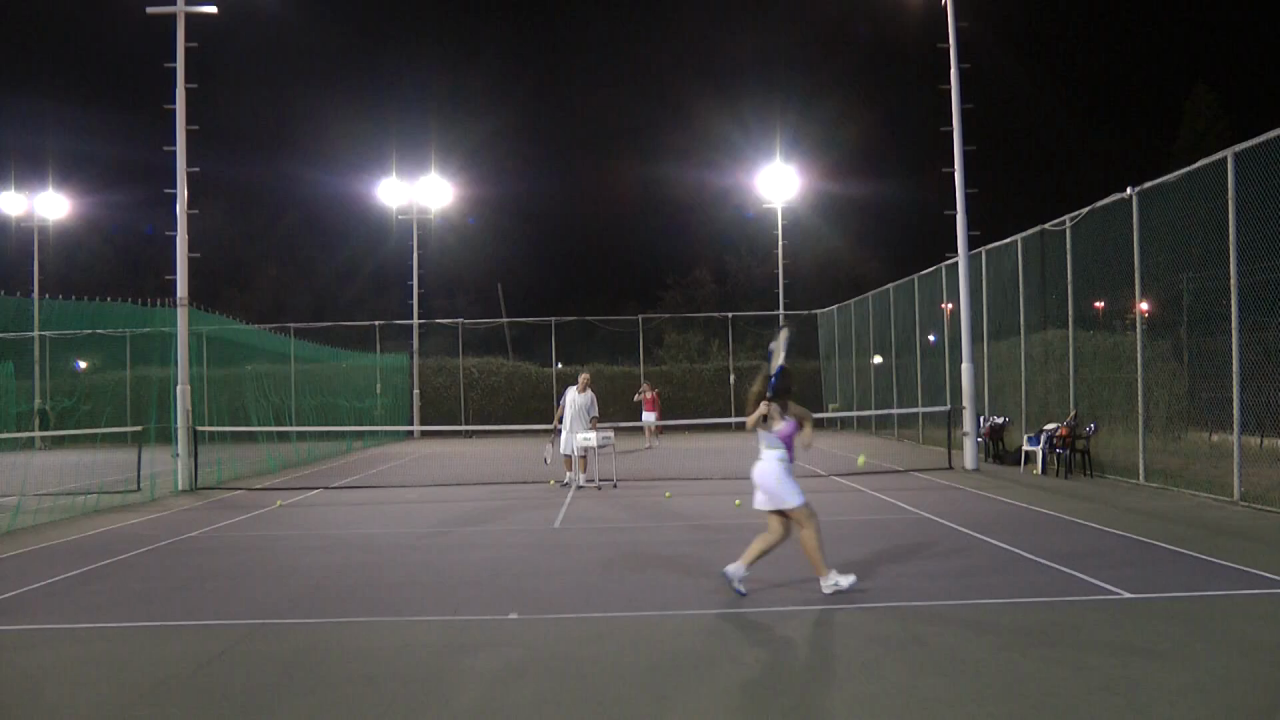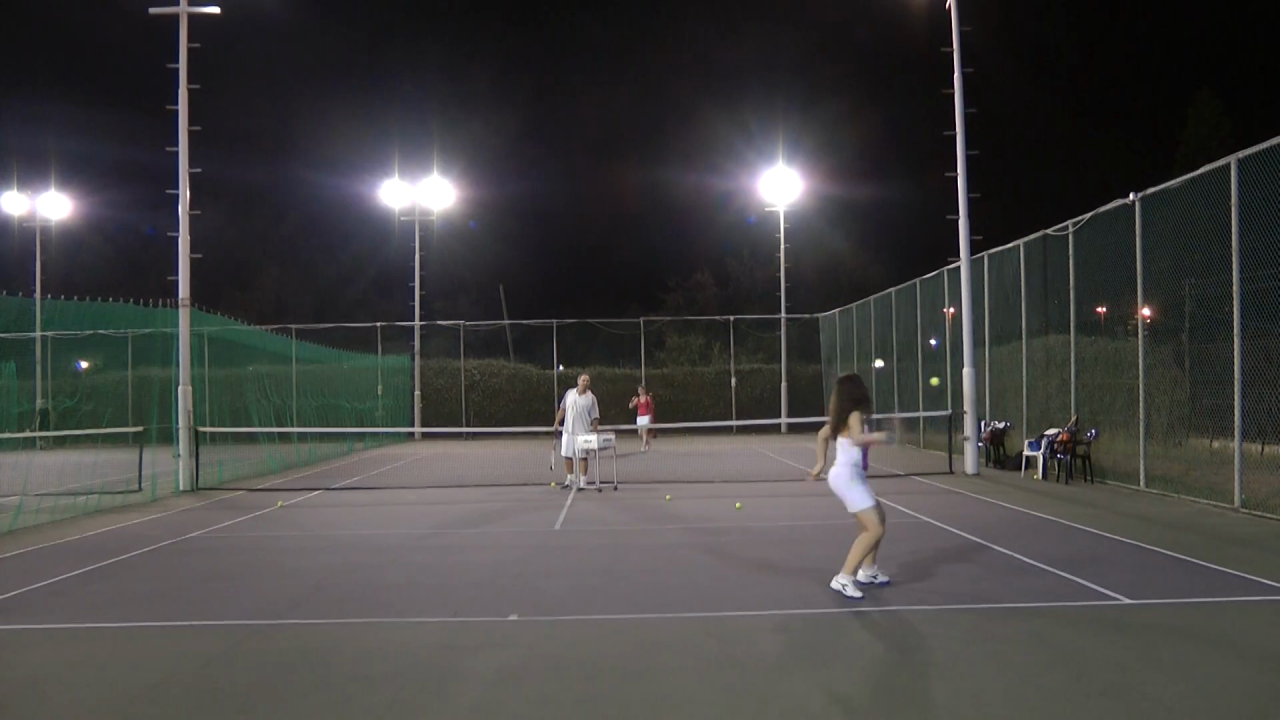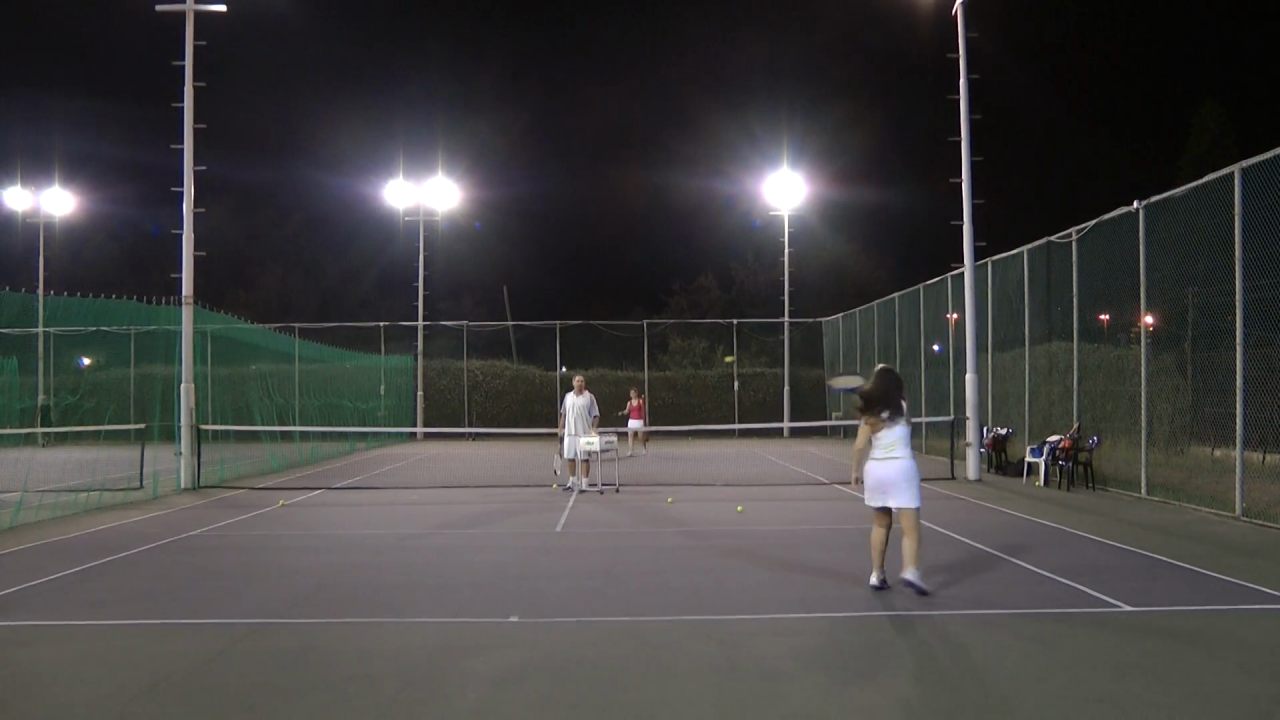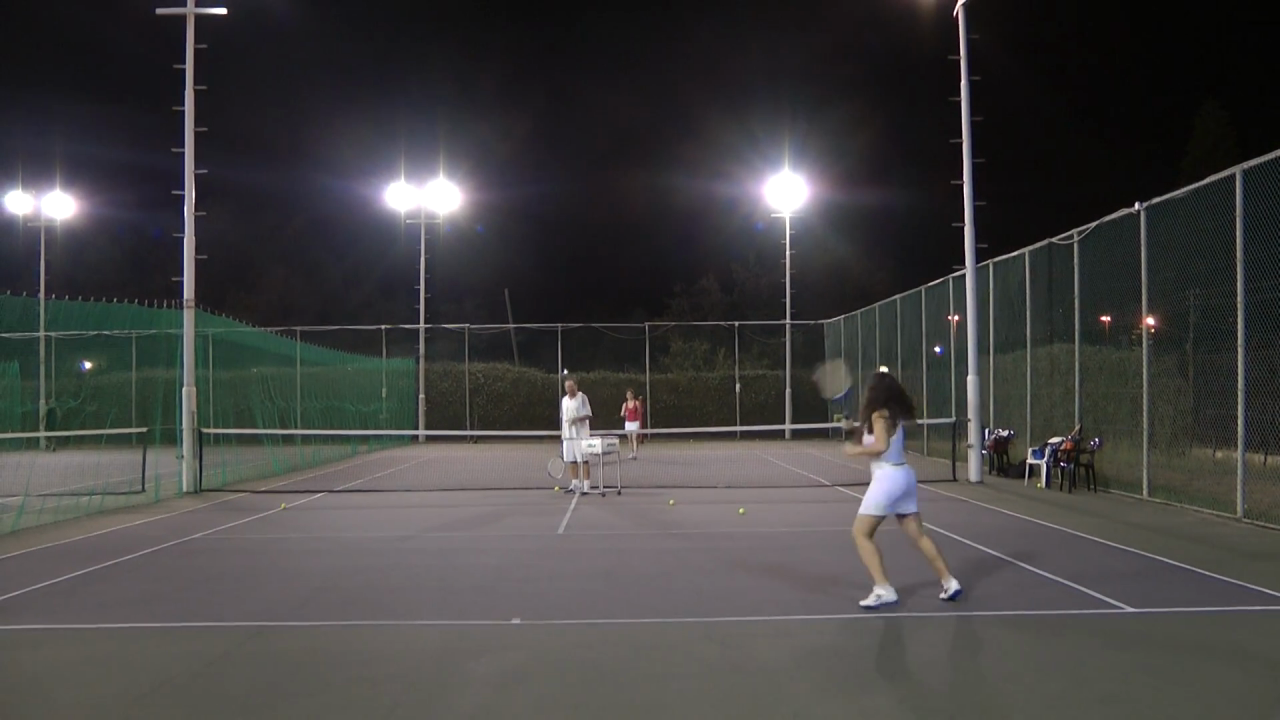
dt=0.5s
person 1, frame 1
left shoulder: (786, 407)
right shoulder: (770, 408)
left elbow: (807, 415)
right elbow: (750, 424)
left wrist: (807, 431)
right wrist: (758, 413)
left hip: (772, 473)
right hip: (774, 472)
left knee: (778, 531)
right knee: (808, 523)
left ankle: (738, 568)
right ankle: (827, 578)
person 1, frame 2
left shoulder: (842, 416)
right shoulder: (855, 415)
left elbow: (822, 435)
right elbow: (858, 440)
left wrist: (821, 463)
right wrist: (876, 437)
left hip: (851, 477)
right hip: (847, 477)
left knee: (877, 518)
right knee: (875, 530)
left ankle: (868, 570)
right ankle: (843, 578)
person 1, frame 3
left shoulder: (872, 412)
right shoulder: (903, 407)
left elbow: (860, 446)
left wrist: (856, 470)
left hip: (876, 470)
right hip: (903, 469)
left knee: (881, 525)
right knee: (911, 529)
left ankle: (877, 575)
right ankle: (911, 571)
person 1, frame 4
left shoulder: (879, 414)
right shoulder: (893, 415)
left elbow: (880, 447)
left wrist: (856, 450)
right wrist: (857, 428)
left hip: (887, 479)
right hip: (903, 476)
left knee: (861, 534)
right knee: (918, 535)
left ankle: (884, 590)
right ankle: (949, 582)
